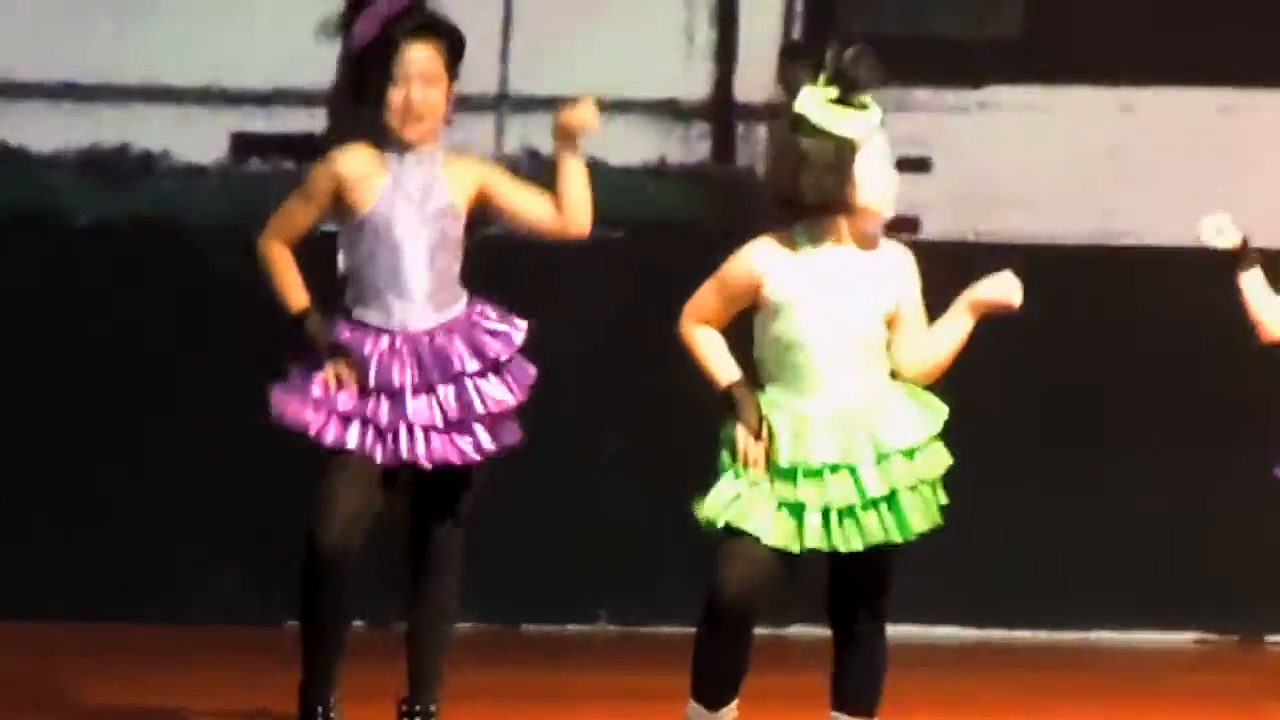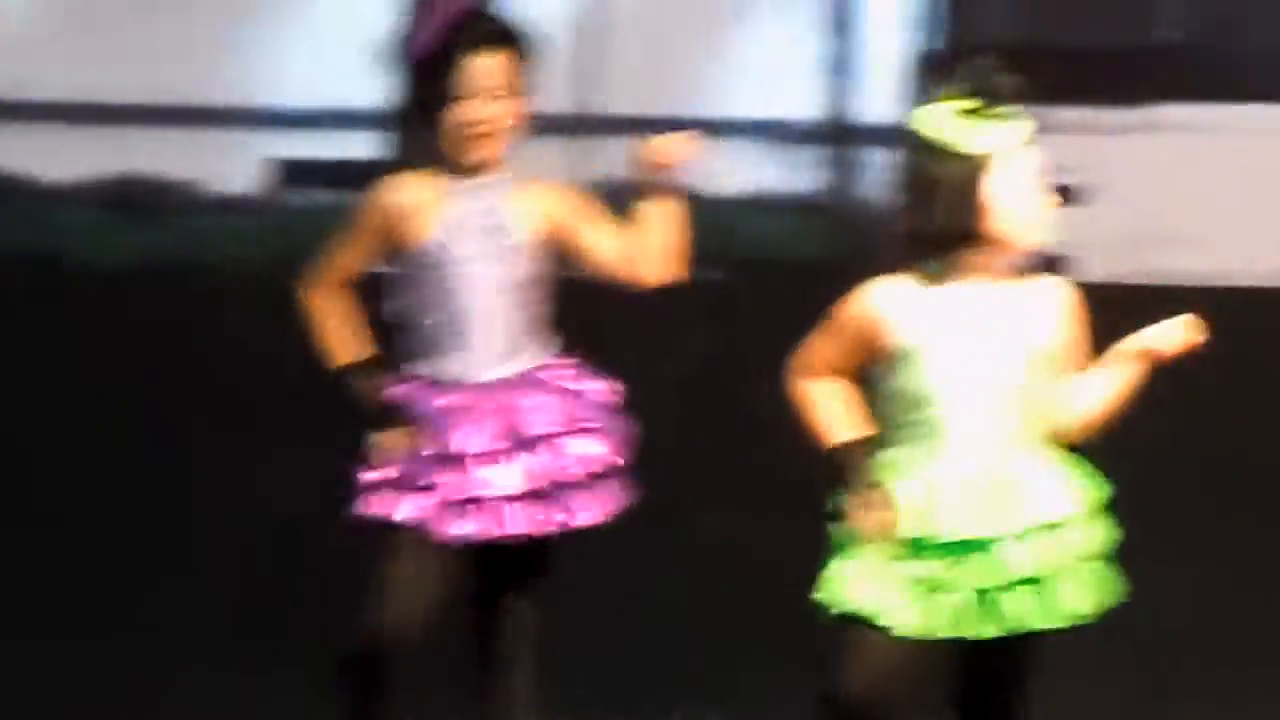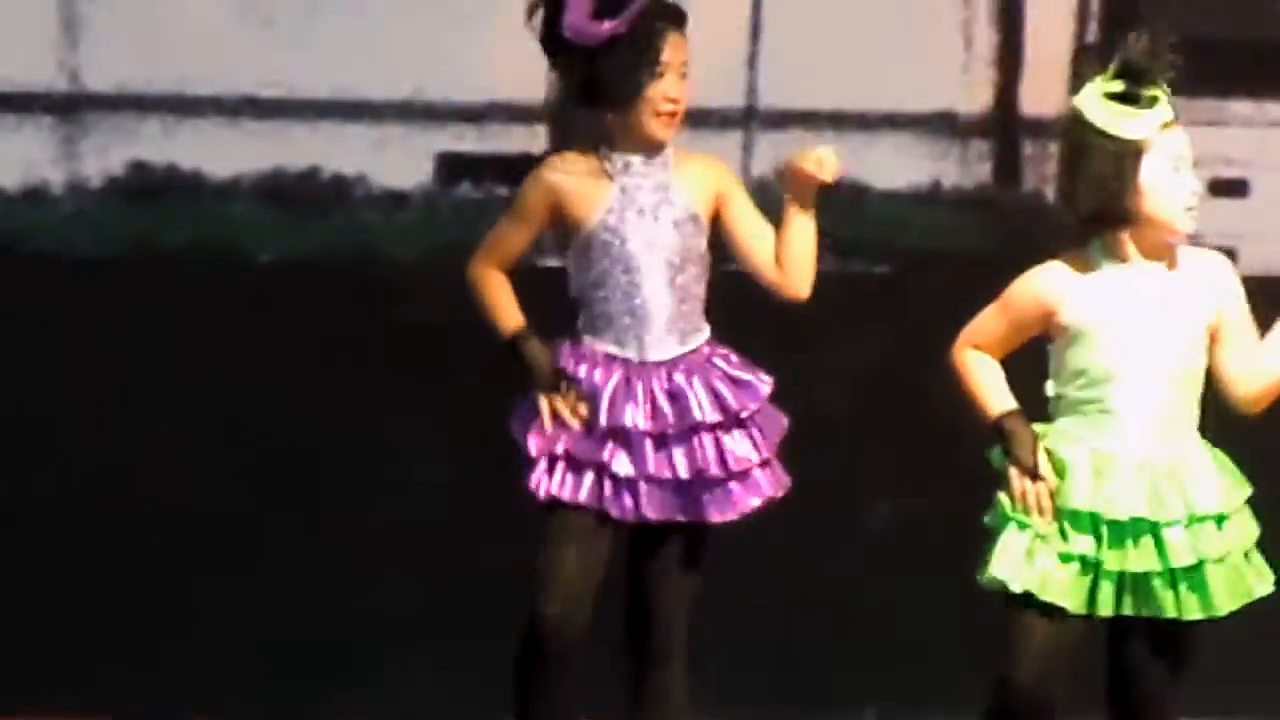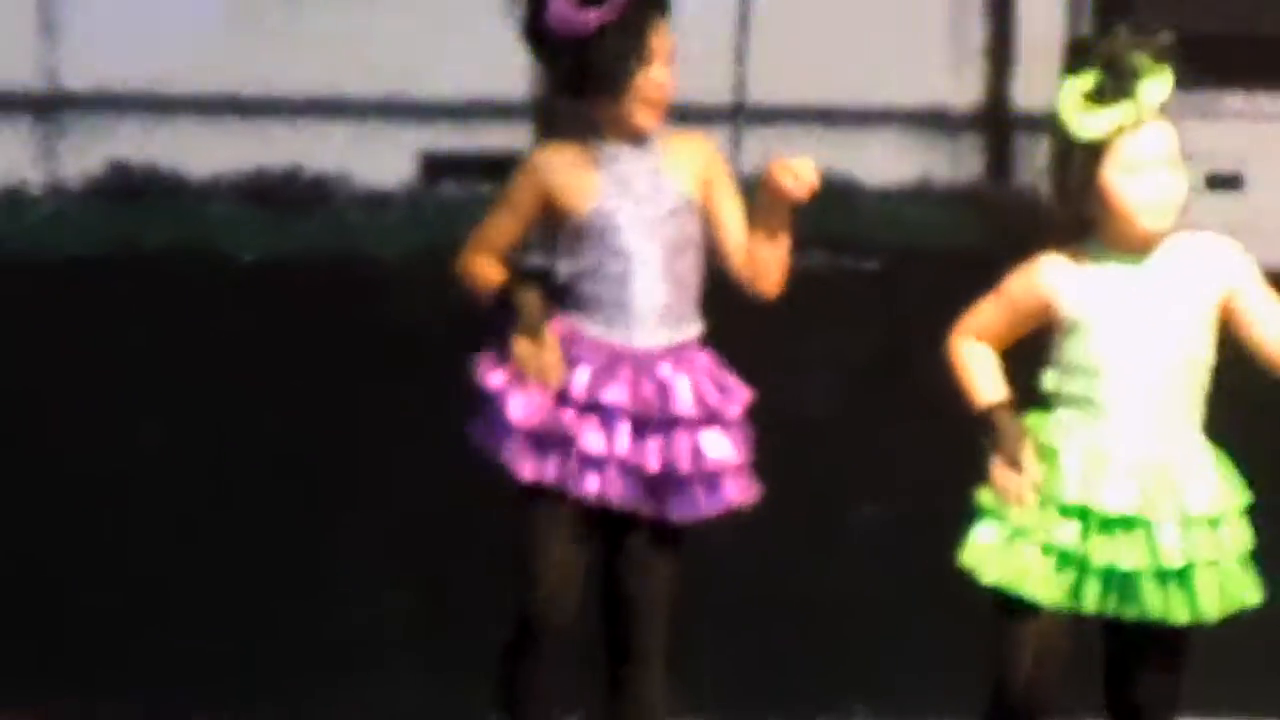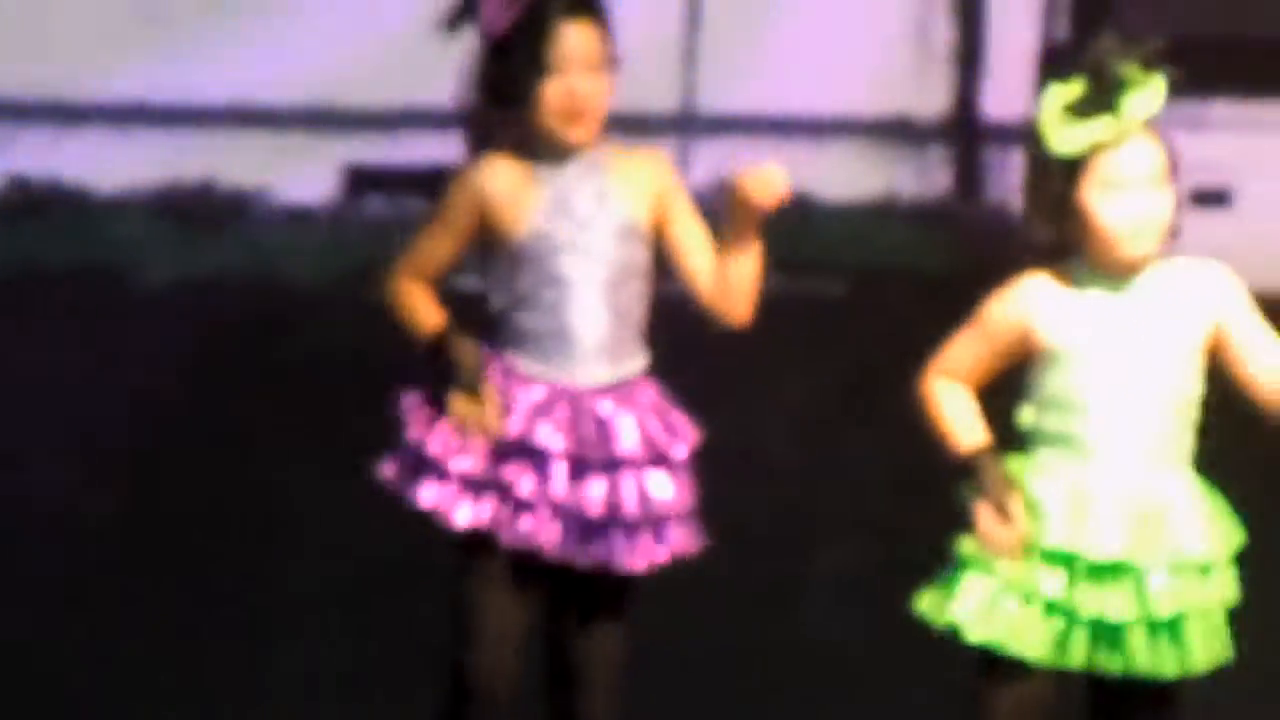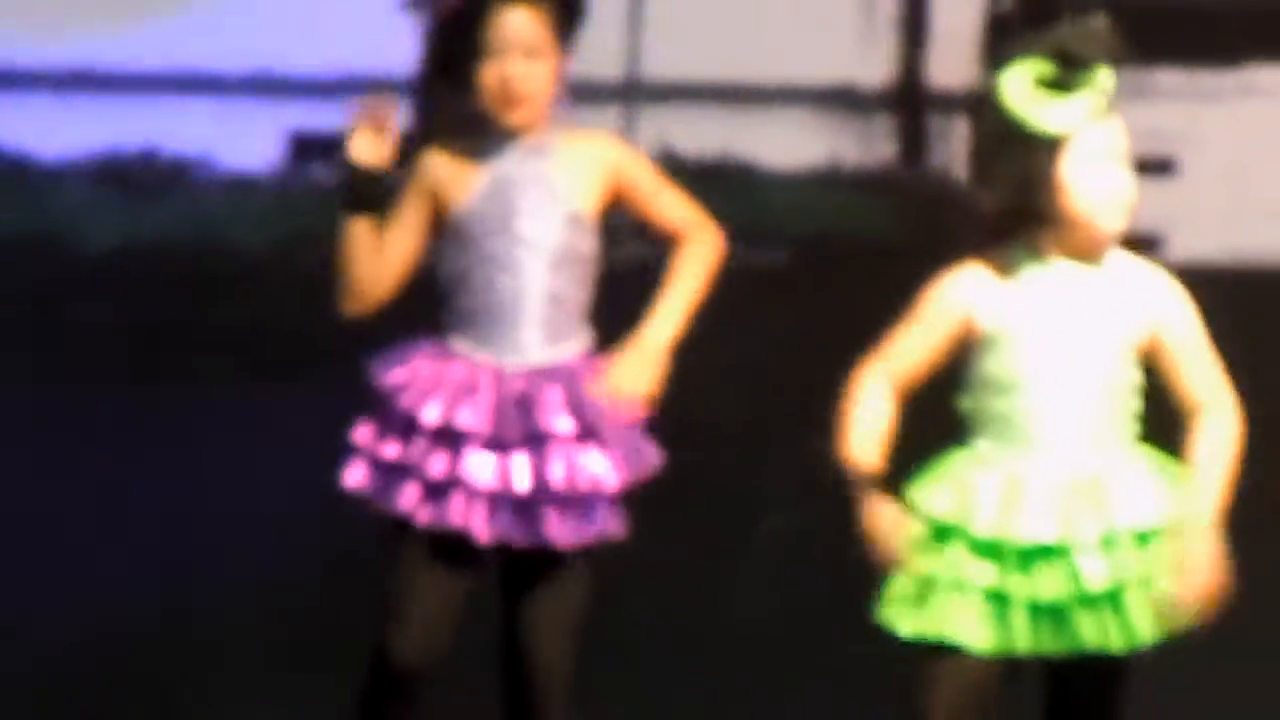
dt=0.5s
person 1, frame 1
left shoulder: (468, 172)
right shoulder: (348, 165)
left elbow: (571, 223)
right elbow: (275, 240)
left wrist: (568, 148)
right wrist: (309, 325)
left hip: (451, 373)
right hip: (373, 370)
left knee: (439, 544)
right knee: (332, 542)
person 1, frame 2
left shoulder: (545, 201)
right shoulder: (402, 198)
left elbow: (650, 266)
right elbow: (321, 290)
left wrist: (659, 188)
right wrist: (361, 380)
left hip: (528, 428)
right hip: (436, 433)
left knee: (509, 637)
right knee: (390, 632)
person 1, frame 3
left shoulder: (708, 177)
right shoulder: (566, 176)
left elbow: (793, 282)
right elbow: (486, 268)
left wrist: (800, 196)
right wrist: (532, 357)
left hip: (691, 414)
right hip: (600, 416)
left knee: (661, 632)
right knee: (554, 620)
person 1, frame 4
left shoulder: (697, 158)
right shoulder: (554, 167)
left elbow: (761, 278)
right elbow: (475, 257)
left wrist: (777, 200)
right wrist: (517, 300)
left hip: (670, 401)
right hip: (580, 398)
left knee: (642, 628)
right knee: (545, 612)
person 1, frame 5
left shoulder: (648, 176)
right shoulder: (493, 181)
left elbow: (731, 305)
right elbow: (408, 281)
left wrist: (747, 217)
right wrist: (457, 353)
left hip: (615, 438)
right hip: (518, 434)
person 1, frame 6
left shoulder: (599, 157)
right shoulder: (438, 166)
left elbow: (702, 237)
right elbow: (361, 294)
left wrist: (652, 345)
right wrist: (362, 183)
left hip: (560, 424)
right hip: (458, 420)
right knee: (407, 652)
person 2, frame 1
left shoulder: (893, 263)
right shoulder: (766, 262)
left elbow: (914, 364)
right elbow: (696, 322)
left wrist: (972, 305)
right wrist: (735, 396)
left hip: (874, 468)
right hip: (785, 461)
left knee: (861, 618)
right knee: (732, 599)
person 2, frame 2
left shoulder: (1049, 300)
right shoulder: (888, 304)
left elbow: (1063, 418)
right elbow: (809, 373)
left wrist: (1136, 354)
right wrist: (855, 458)
left hip: (1018, 535)
right hip: (914, 537)
person 2, frame 3
left shoulder: (1211, 277)
right shoulder: (1060, 284)
right elbow: (971, 349)
right wrist: (1013, 433)
left hip: (1173, 518)
right hip: (1073, 513)
person 2, frame 4
left shoulder: (1216, 263)
right shoulder: (1057, 277)
right elbow: (968, 338)
right wrist: (1001, 425)
left hip: (1172, 515)
right hip: (1067, 510)
person 2, frame 5
left shoulder: (1207, 291)
right shoulder: (1035, 301)
right elbow: (942, 380)
right wrist: (985, 470)
left hip: (1158, 561)
right hip: (1047, 554)
person 2, frame 6
left shoulder: (1150, 291)
right shoulder: (976, 288)
left elbow: (1216, 408)
right elbow: (881, 377)
left wrist: (1202, 523)
right wrist: (870, 486)
left hip: (1106, 543)
right hip: (986, 540)
